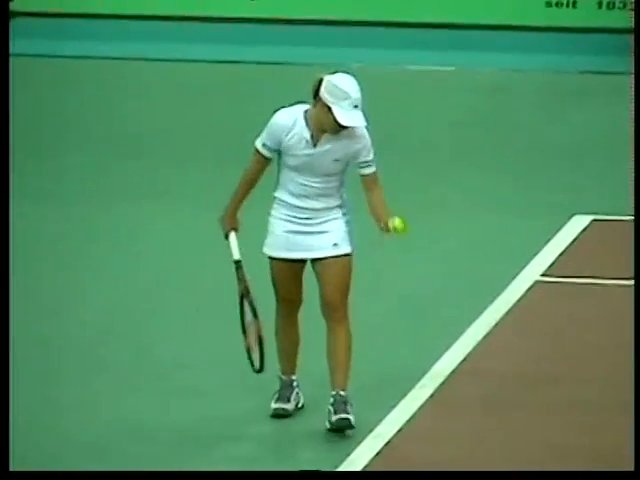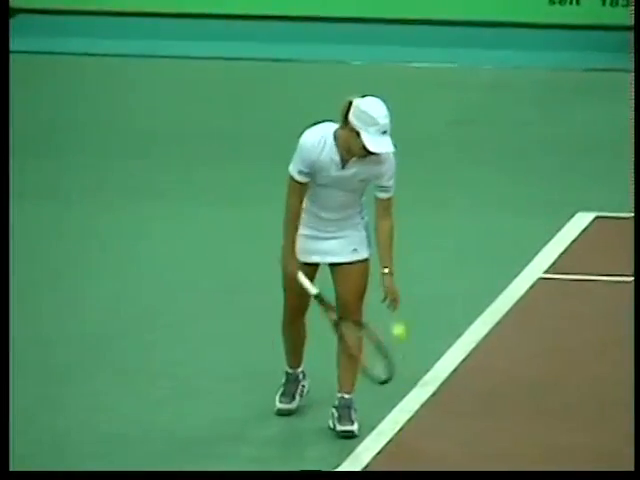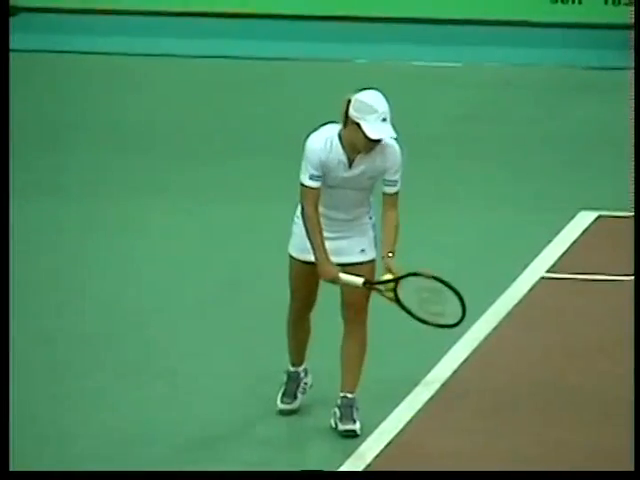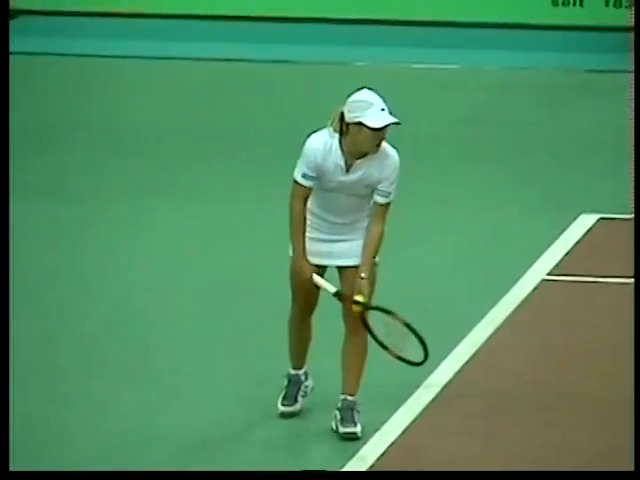
dt=0.4s
person 1, frame 1
left shoulder: (357, 137)
right shoulder: (284, 122)
left elbow: (372, 187)
right elbow: (257, 166)
left wrist: (385, 219)
right wrist: (232, 210)
left hip: (331, 227)
right hip: (286, 226)
left knee: (336, 311)
right knee: (287, 308)
left ankle: (339, 397)
right ankle: (288, 384)
person 1, frame 2
left shoulder: (383, 159)
right shoulder: (313, 141)
left elbow: (384, 216)
right elbow: (295, 198)
left wrist: (388, 271)
right wrist: (288, 250)
left hip: (350, 236)
right hip: (307, 232)
left knee: (351, 316)
right knee: (294, 311)
left ankle: (344, 402)
right ankle: (294, 376)
person 1, frame 3
left shoulder: (390, 152)
right shoulder: (319, 144)
left elbow: (390, 208)
right elbow: (310, 206)
left wrist: (388, 256)
right wrist: (322, 259)
left hip: (357, 235)
right hip: (313, 231)
left knee: (355, 317)
right knee: (299, 310)
left ankle: (347, 401)
right ankle: (297, 374)
person 1, frame 4
left shoulder: (388, 160)
right shoulder: (317, 146)
left elbow: (378, 221)
right elbow: (298, 202)
left wrist: (364, 273)
right wrist: (300, 256)
left hip: (355, 239)
right hip: (313, 234)
left knee: (356, 320)
right knee: (301, 312)
left ankle: (348, 403)
right ankle: (297, 378)
